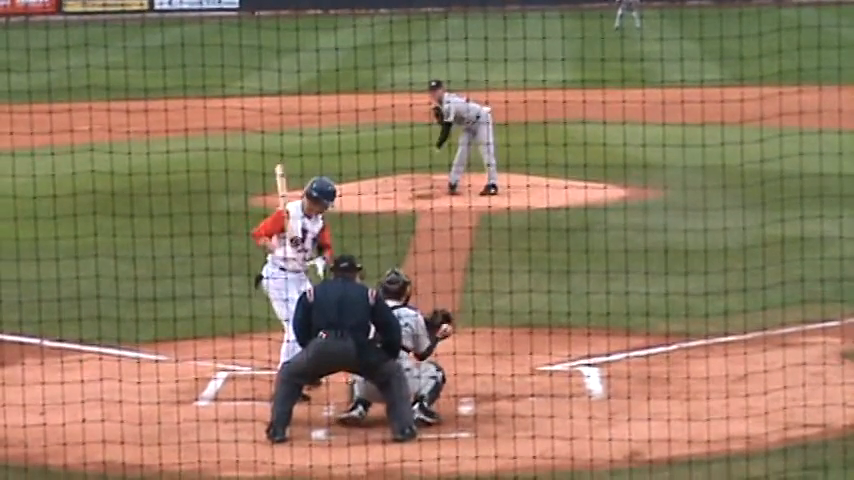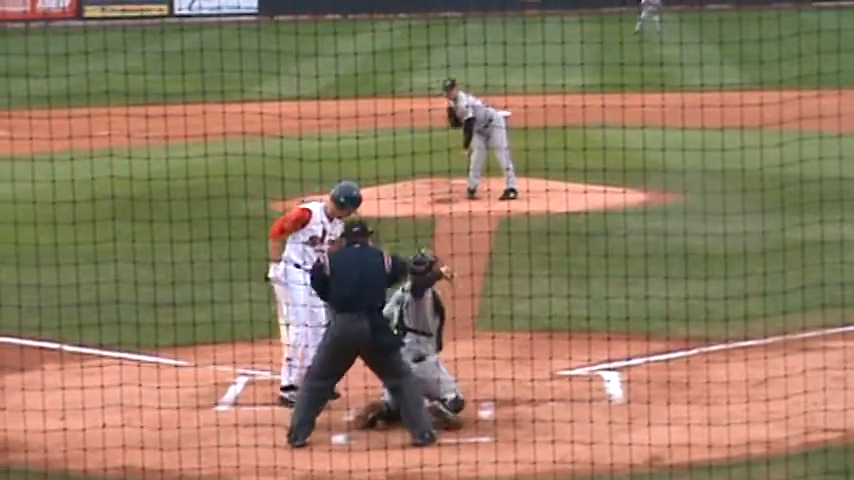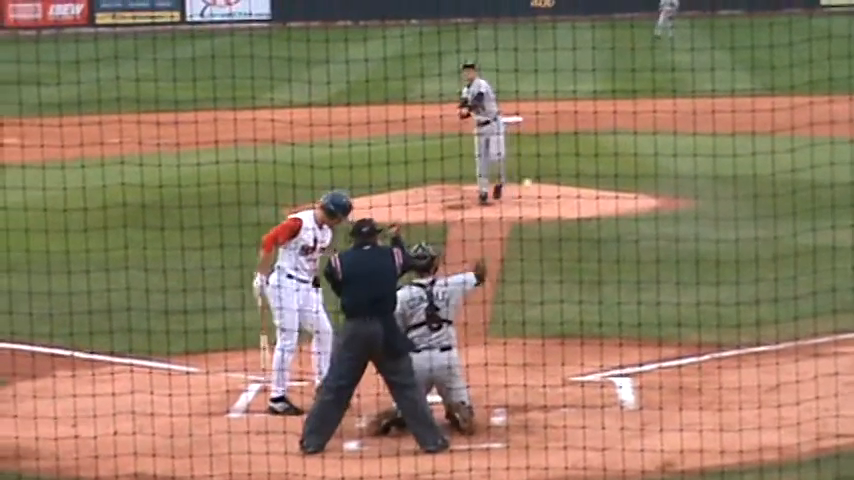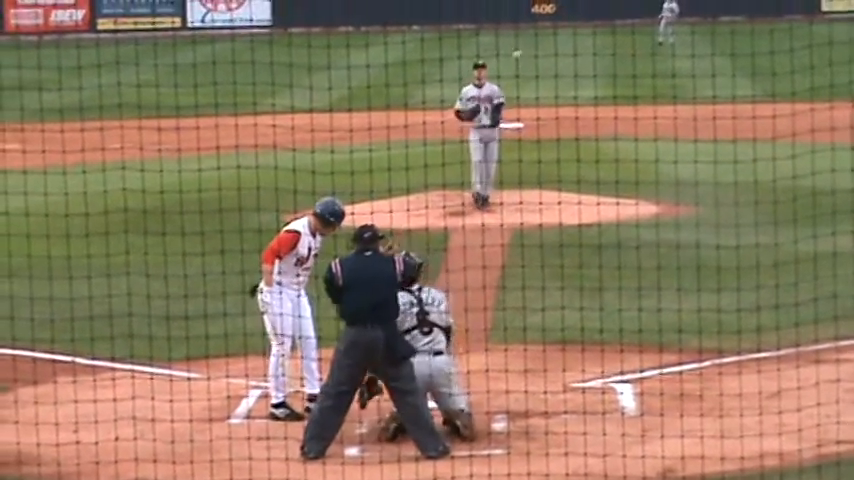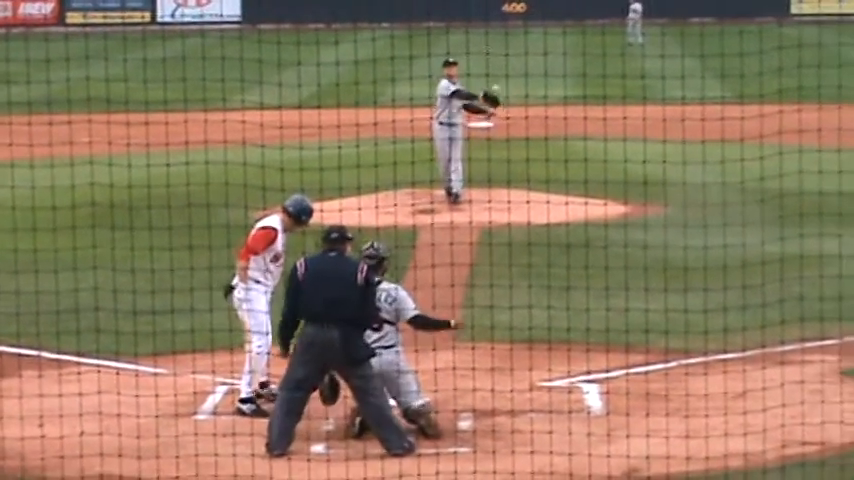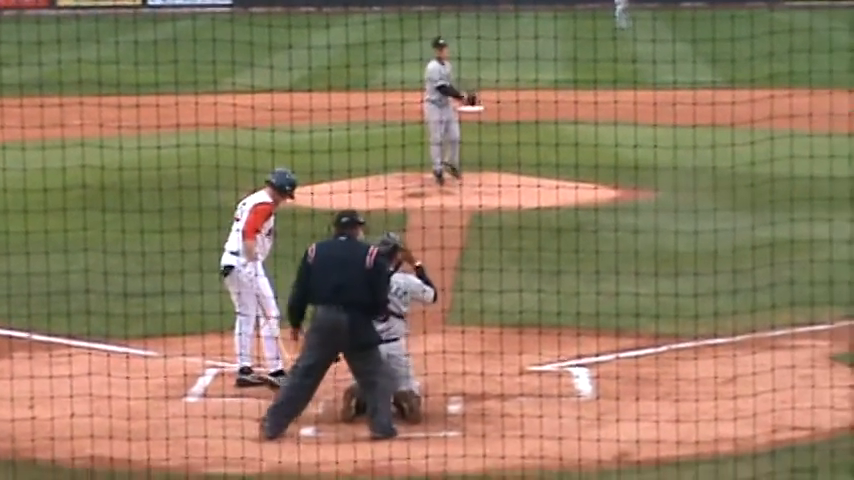
dt=0.4s
person 1, frame 1
left shoulder: (312, 293)
right shoulder: (369, 294)
left elbow: (301, 331)
right elbow: (391, 330)
left wrist: (314, 352)
right wrist: (389, 356)
left hip: (322, 347)
right hip: (357, 349)
left knee: (288, 375)
right knee: (393, 375)
left ankle: (277, 430)
right ankle: (403, 428)
person 1, frame 2
left shoulder: (327, 261)
right shoulder: (384, 259)
left elbow: (319, 288)
right elbow: (400, 272)
left hip: (341, 326)
right hip: (373, 327)
left knee: (315, 380)
right knee: (402, 378)
left ankle: (298, 433)
right ankle: (422, 432)
person 1, frame 3
left shoulder: (339, 262)
right shoulder: (393, 256)
right elbow: (406, 261)
right wrist: (396, 239)
left hip: (354, 330)
right hip: (386, 329)
left knee: (334, 387)
right knee: (406, 386)
left ankle: (312, 441)
right ankle: (431, 440)
person 1, frame 4
left shoulder: (338, 268)
right shoulder: (395, 264)
right elbow: (408, 275)
left hip: (354, 336)
right hip: (387, 336)
left knee: (334, 393)
right knee: (408, 393)
left ankle: (313, 447)
right ankle: (432, 446)
person 1, frame 5
left shoulder: (302, 267)
right shoulder: (359, 270)
left elbow: (291, 309)
right elbow: (369, 315)
left wrist: (285, 340)
right wrist: (355, 331)
left hip: (312, 336)
right hip: (346, 338)
left knee: (292, 389)
right knee: (370, 392)
left ankle: (277, 442)
right ankle: (397, 443)
person 1, frame 6
left shoulder: (315, 251)
right shoulder: (371, 254)
left elbow: (300, 291)
right elbow: (380, 297)
left wrist: (295, 322)
right wrist: (367, 316)
left hip: (324, 319)
right hip: (356, 323)
left knee: (303, 374)
right knee: (374, 376)
left ankle: (273, 424)
right ankle: (382, 425)
person 2, frame 1
left shoulder: (320, 222)
right shoulder: (287, 214)
left elbow: (327, 249)
right elbow: (259, 234)
left wrist: (322, 260)
right wrist: (278, 250)
left hip: (300, 277)
right hip: (278, 276)
right knee: (296, 328)
person 2, frame 2
left shoulder: (337, 225)
right shoulder: (307, 213)
right elbow: (276, 232)
right wrist: (274, 265)
left hip: (313, 277)
right hip: (292, 275)
left knee: (319, 329)
right knee: (298, 331)
right ankle: (288, 388)
person 2, frame 3
left shoulder: (327, 231)
right shoulder: (298, 222)
right elbow: (268, 242)
left wrist: (317, 285)
right wrist: (261, 275)
left hip: (307, 287)
right hip: (285, 284)
left knee: (324, 332)
right knee: (288, 340)
right ankle: (277, 398)
person 2, frame 4
left shoulder: (316, 235)
right shoulder: (295, 233)
right elbow: (269, 255)
right wrist: (268, 289)
left hip: (298, 292)
right hip: (279, 292)
left knee: (309, 343)
right knee: (282, 347)
left ankle: (313, 397)
right ankle: (277, 405)
person 2, frame 5
left shoulder: (277, 226)
right shoulder: (271, 229)
right elbow: (245, 252)
right wrist: (241, 285)
left hip: (261, 289)
right hip: (252, 289)
left knee: (264, 339)
right knee: (259, 343)
left ankle: (261, 385)
right ankle: (245, 399)
person 2, frame 6
left shoulder: (250, 200)
right shoulder: (265, 204)
right elbow: (249, 232)
right wrist: (251, 263)
left hip: (231, 263)
right hip: (245, 264)
left knee: (245, 316)
right knee: (270, 315)
left ankle: (245, 370)
right ankle: (274, 372)
person 3, frame 1
right shoulder: (414, 316)
right elbow: (422, 354)
right wrist: (439, 337)
left hip: (368, 386)
left knee: (357, 378)
right knee: (435, 372)
left ankle: (358, 407)
right ankle: (421, 407)
person 3, frame 2
left shoulder: (400, 292)
right shoulder: (424, 293)
right elbow: (418, 284)
right wrist: (440, 273)
right hip: (424, 365)
left knee: (393, 407)
right knee: (456, 401)
left ankle: (382, 409)
right ankle: (444, 407)
person 3, frame 3
left shoulder: (402, 295)
right shoulder: (451, 285)
right elbow: (477, 276)
right wrist: (481, 268)
left hip: (416, 360)
right hip: (446, 359)
right knee: (460, 406)
left ankle: (391, 418)
right ankle: (459, 412)
person 3, frame 4
right shoulder: (438, 297)
left wrist: (371, 380)
left hip: (411, 366)
right hip: (440, 363)
right knee: (458, 412)
left ankle: (396, 422)
right ankle: (458, 417)
person 3, frame 5
right shoulder: (394, 292)
right elbow: (417, 321)
right wrist: (449, 324)
right hip: (391, 357)
right knee: (414, 405)
left ankle: (361, 418)
right ankle: (422, 417)
person 3, frame 6
right shoulder: (407, 281)
right elbow: (432, 295)
right wrist: (416, 264)
right hip: (393, 349)
left knee: (364, 392)
right knee: (407, 392)
left ankle: (356, 397)
right ankle: (405, 397)
person 4, frame 1
left shoulder: (448, 104)
right shoulder: (442, 103)
left elbow: (447, 128)
right elbow: (445, 123)
left wrist: (438, 145)
right wrist: (439, 116)
left hip: (481, 120)
right hip: (468, 125)
left knee: (487, 151)
right knee: (462, 152)
left ankle: (492, 184)
right ankle: (452, 184)
person 4, frame 2
left shoulder: (464, 103)
right shoulder: (453, 103)
left elbow: (469, 126)
right elbow: (456, 124)
left wrist: (466, 147)
right wrist: (451, 116)
left hip: (494, 124)
right hip: (480, 129)
left knee: (502, 155)
right knee: (477, 157)
left ankle: (511, 189)
right ankle: (471, 188)
person 4, frame 3
left shoulder: (481, 84)
right shoulder: (465, 90)
left elbow: (477, 101)
right elbow: (463, 113)
left wrist: (468, 109)
right wrist: (463, 108)
left hip: (494, 125)
right hip: (480, 128)
left knee: (497, 156)
right knee: (481, 160)
left ankle: (499, 183)
right ankle: (483, 193)
person 4, frame 4
left shoulder: (494, 89)
right shoulder: (466, 91)
left elbow: (498, 109)
right elbow: (458, 112)
left wrist: (494, 125)
right wrist: (466, 115)
left hip: (491, 130)
right hip: (475, 131)
left knee: (491, 163)
right knee: (477, 162)
left ankle: (485, 195)
right ankle: (477, 194)
person 4, frame 5
left shoulder: (460, 86)
right shoulder: (443, 85)
left elbow: (465, 105)
right elbow: (459, 95)
left wrist: (485, 111)
right wrist: (479, 97)
left hip: (456, 127)
right hip: (441, 127)
left knee: (456, 160)
right knee: (444, 160)
left ankle: (456, 193)
right ankle: (448, 187)
person 4, frame 6
left shoulder: (447, 65)
right shoulder: (433, 67)
right elbow: (442, 89)
left wrist: (460, 96)
right wrist: (461, 96)
left hip: (447, 105)
right hip: (433, 107)
left knee: (454, 137)
right knee: (436, 141)
left ankle: (452, 164)
right ankle: (438, 171)
